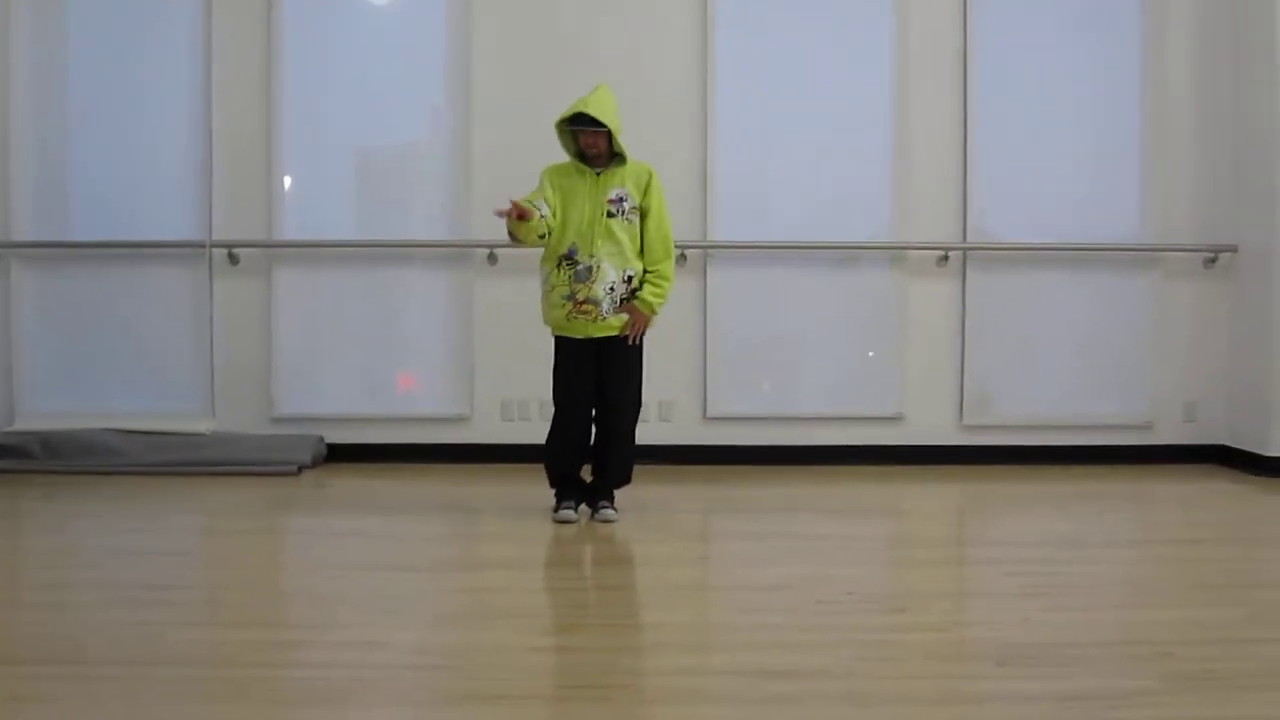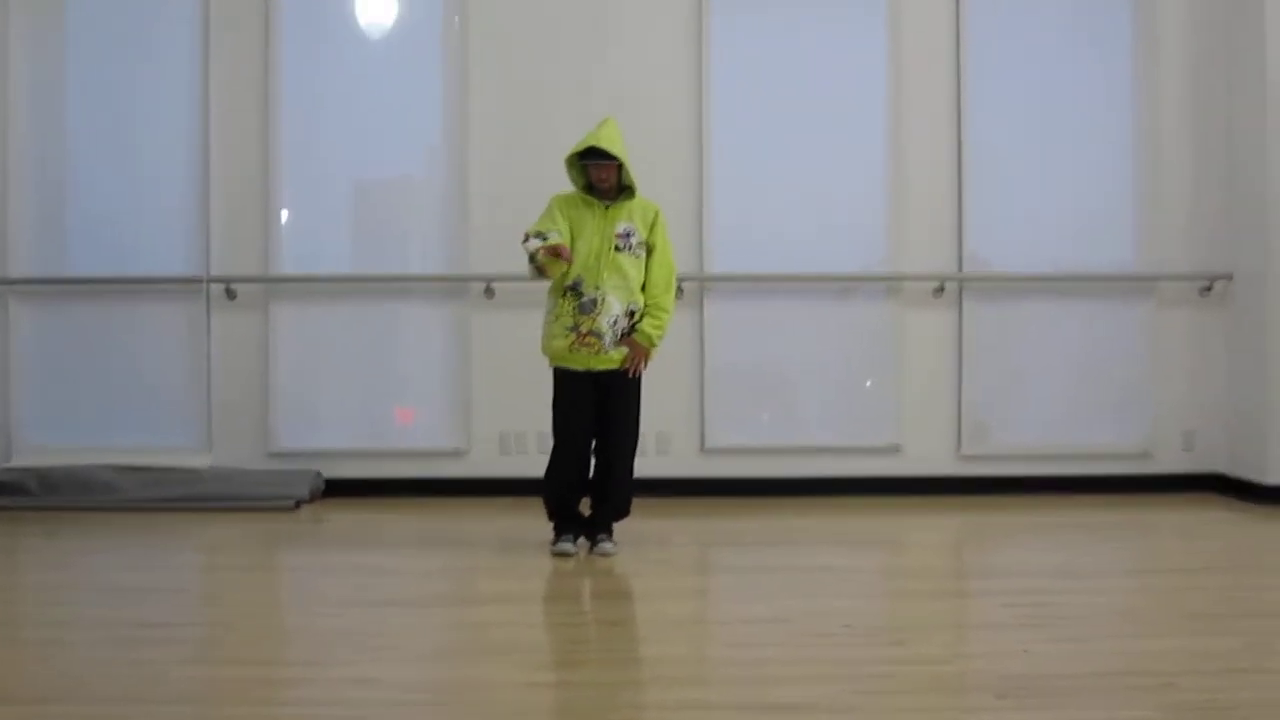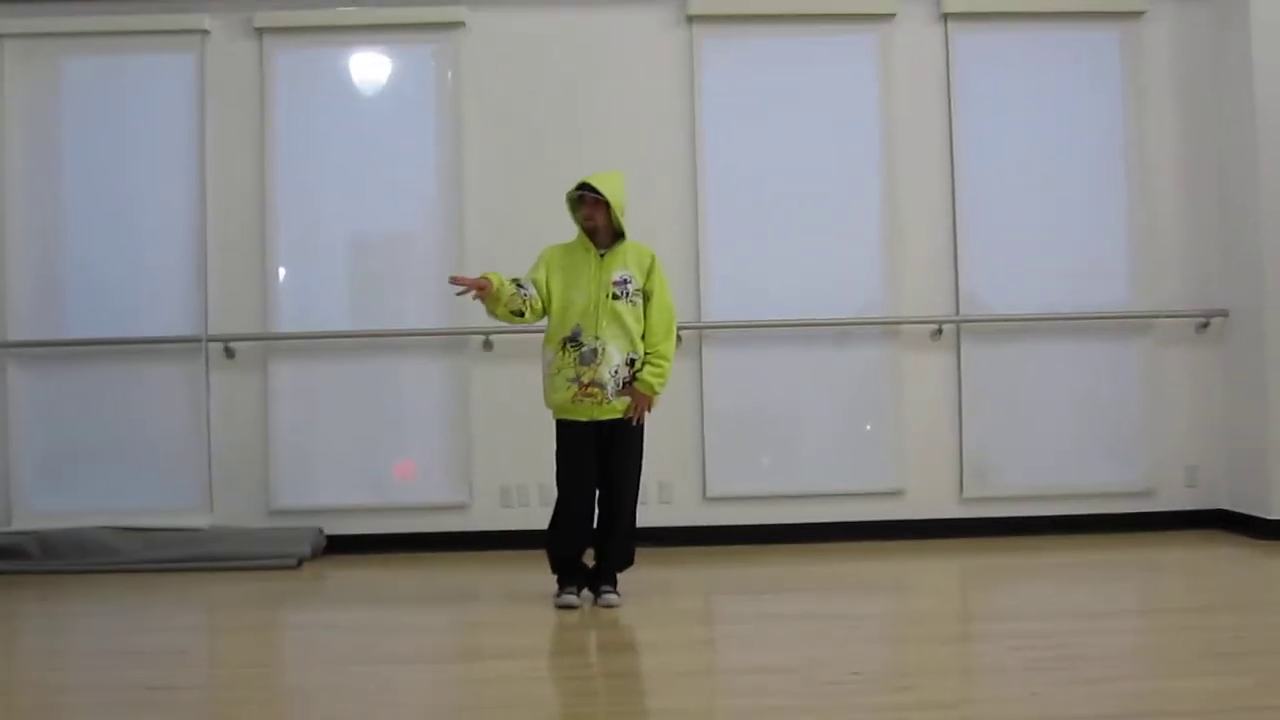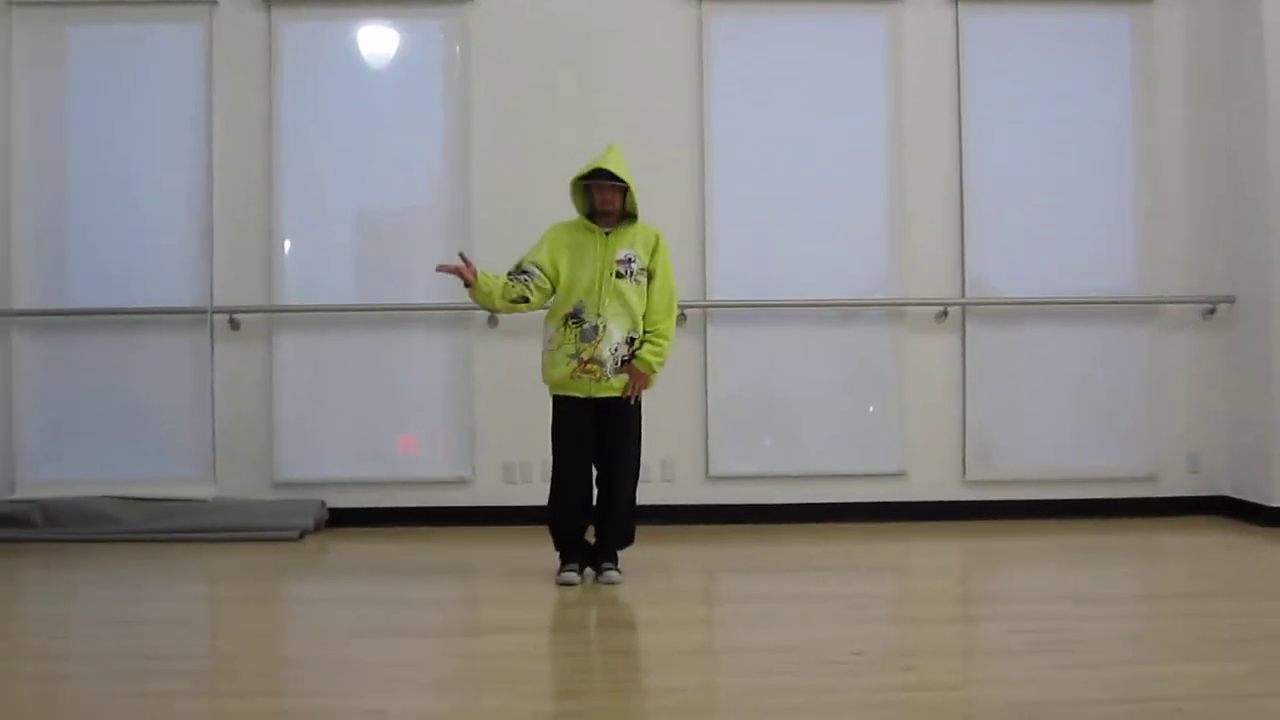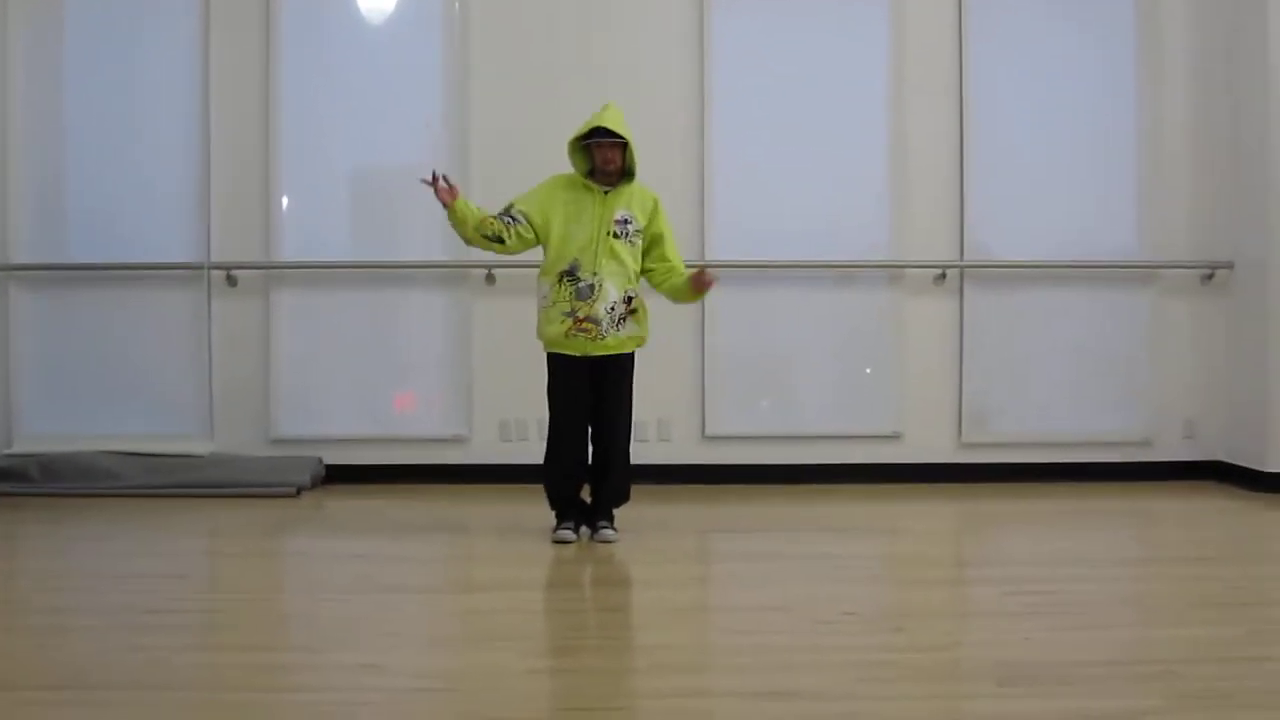
dt=0.5s
person 1, frame 1
left shoulder: (641, 178)
right shoulder: (555, 177)
left elbow: (659, 249)
right elbow: (537, 230)
left wrist: (647, 303)
right wrist: (523, 217)
left hip: (623, 321)
right hip: (571, 320)
left knee: (619, 412)
right knee: (571, 410)
left ankle: (604, 490)
right ankle: (567, 489)
person 1, frame 2
left shoulder: (647, 214)
right shoulder: (562, 207)
left elbow: (661, 284)
right elbow: (538, 252)
left wrist: (646, 336)
right wrist: (549, 254)
left hip: (623, 355)
right hip: (572, 352)
left knee: (618, 446)
right knee: (570, 443)
left ankle: (603, 523)
right ankle: (565, 523)
person 1, frame 3
left shoulder: (643, 260)
right shoulder: (556, 258)
left elbow: (661, 329)
right elbow: (524, 304)
left wrist: (649, 384)
right wrist: (492, 288)
left hip: (625, 402)
right hip: (574, 402)
left knee: (620, 495)
right knee: (573, 494)
left ankle: (607, 574)
right ankle: (569, 575)
person 1, frame 4
left shoulder: (648, 239)
right shoulder: (560, 237)
left elbow: (662, 309)
right elbow: (526, 290)
left wrist: (647, 363)
right wrist: (479, 282)
left hip: (623, 382)
right hip: (571, 380)
left knee: (619, 473)
right knee: (570, 471)
left ankle: (608, 552)
right ankle: (571, 552)
person 1, frame 5
left shoulder: (643, 201)
right shoulder: (554, 192)
left elbow: (662, 263)
right elbow: (506, 231)
left wrist: (691, 285)
right wrist: (457, 208)
left hip: (618, 339)
right hip: (565, 337)
left knee: (612, 432)
right knee: (566, 429)
left ankle: (603, 511)
right ankle: (567, 509)
